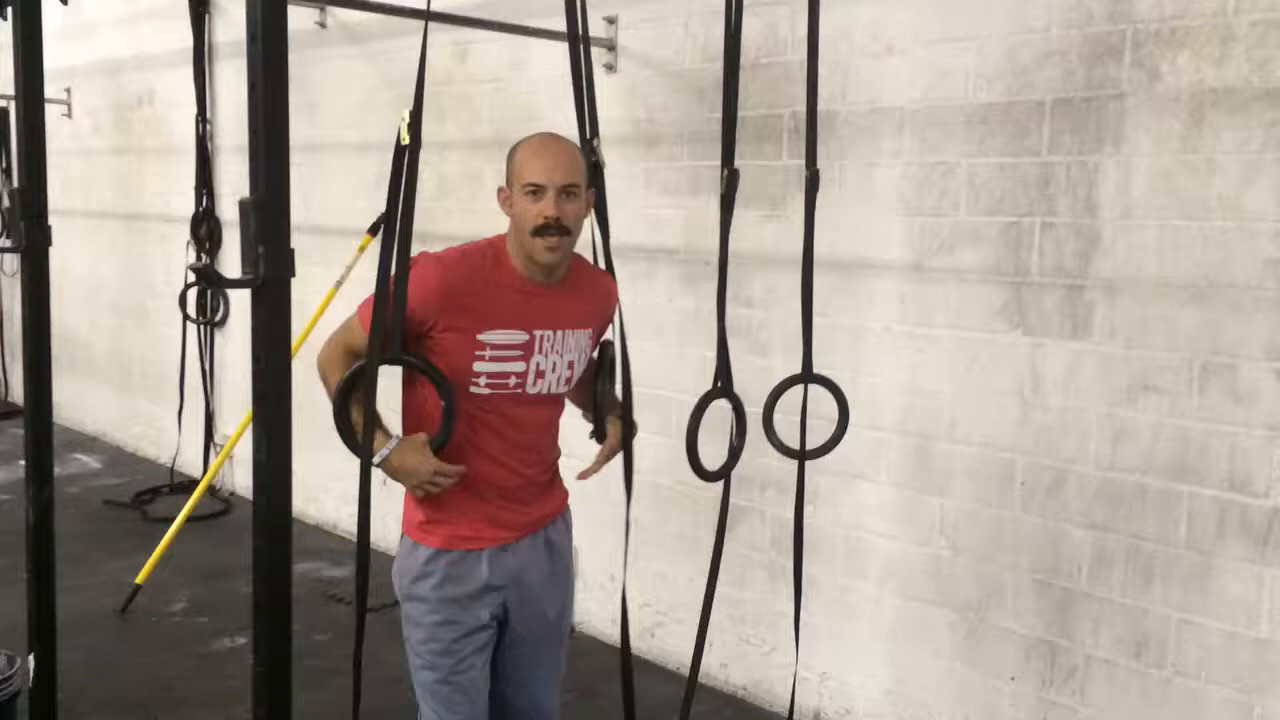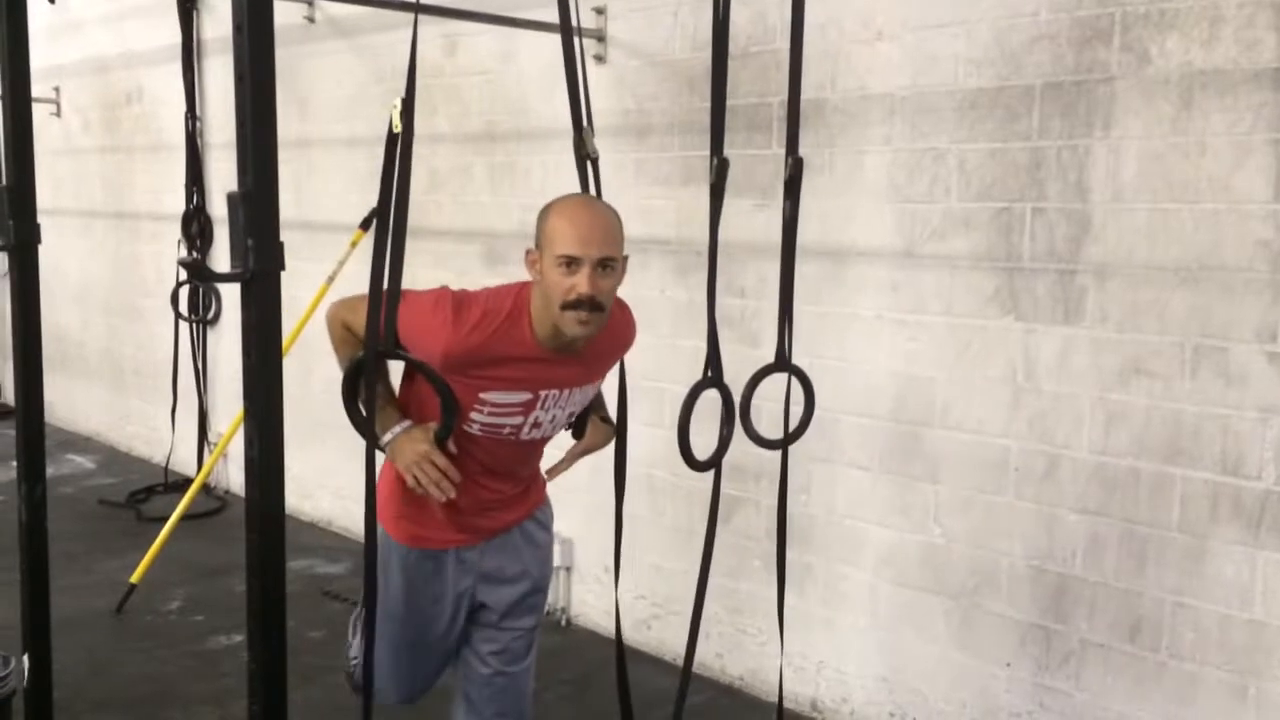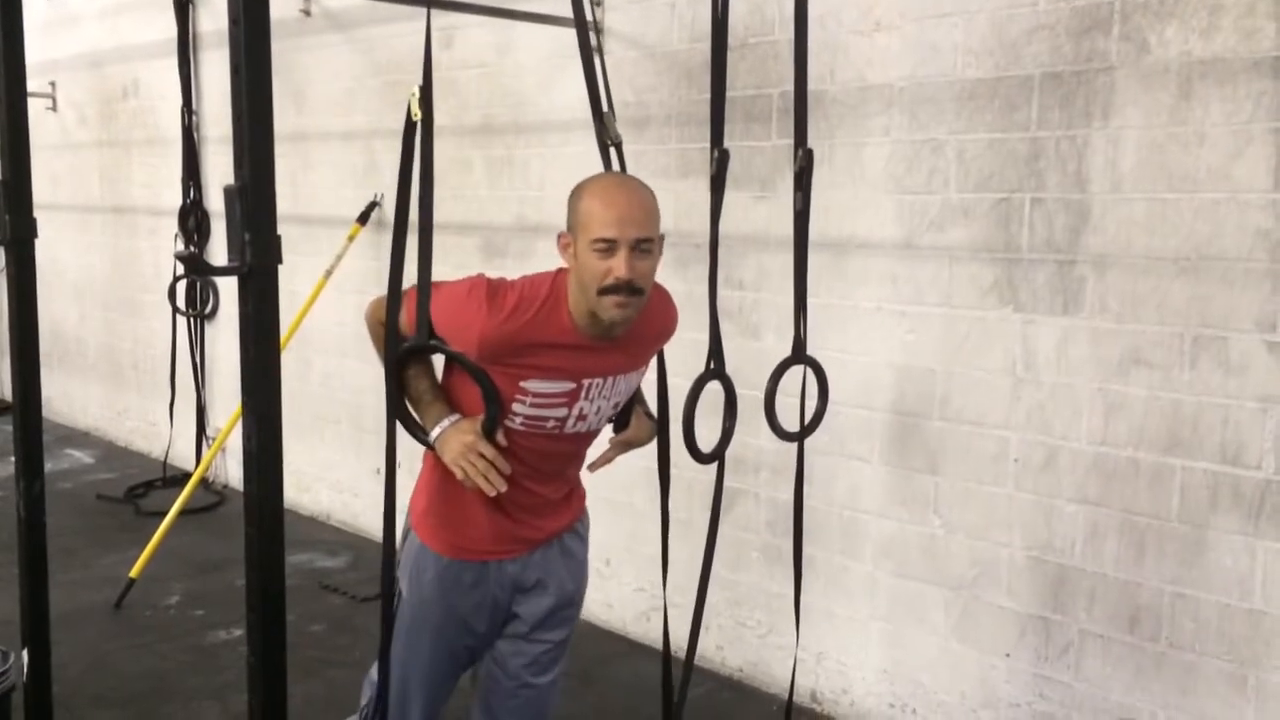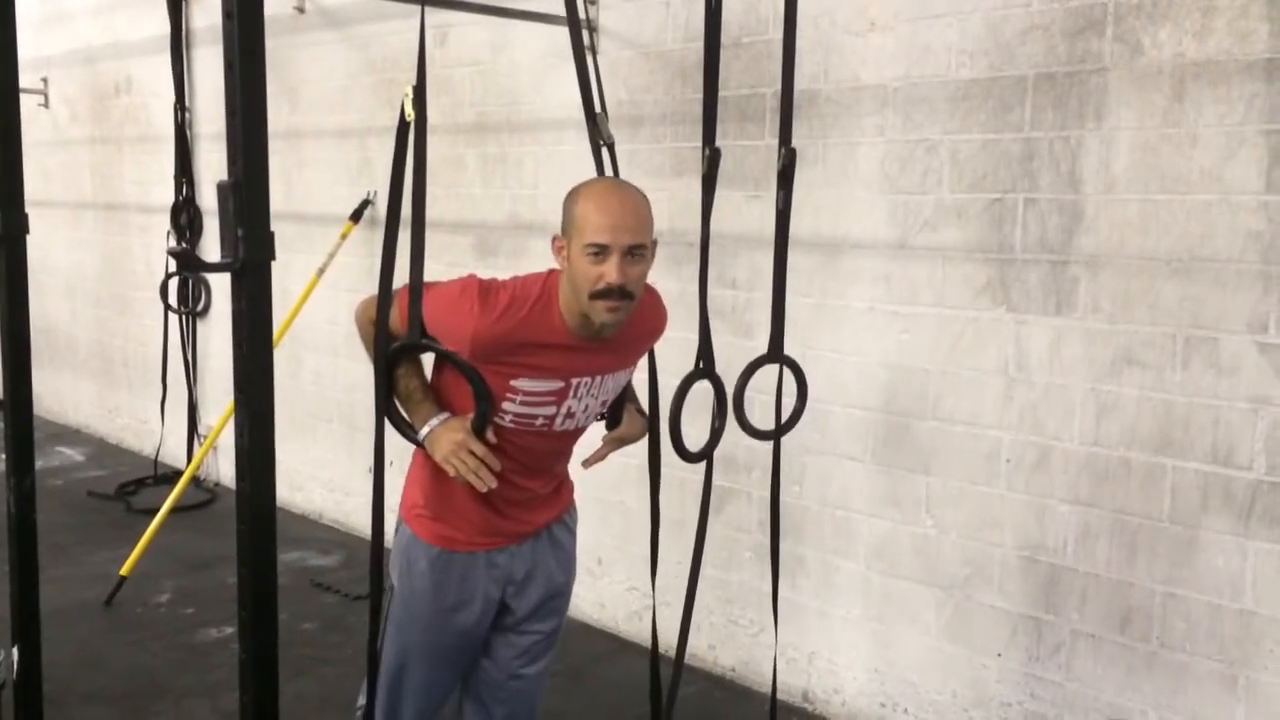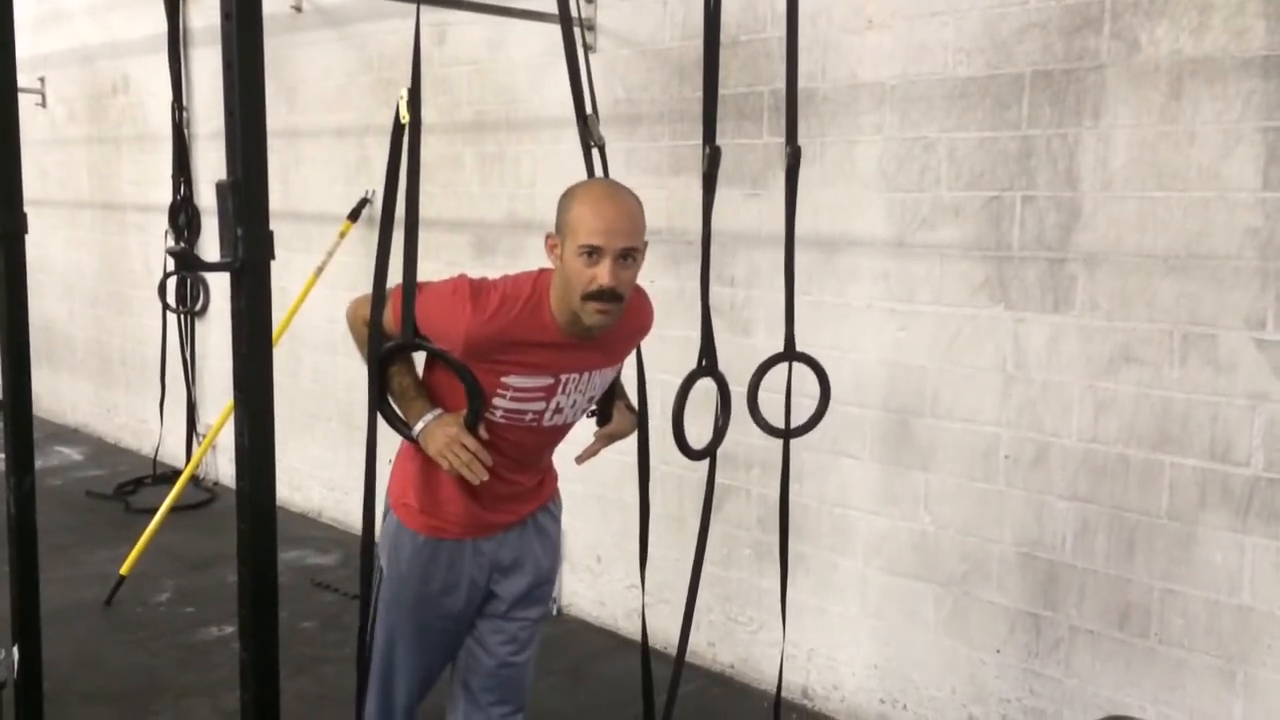
dt=1s
person 1, frame 1
left shoulder: (598, 292)
right shoulder: (441, 279)
right elbow: (337, 357)
left wrist: (610, 413)
right wrist: (385, 449)
left hip: (543, 536)
right hip: (449, 547)
person 1, frame 2
left shoulder: (616, 328)
right shoulder: (462, 326)
right elbow: (344, 318)
left wrist: (599, 416)
right wrist: (393, 429)
left hip: (517, 531)
right hip: (425, 531)
right knee: (398, 677)
right ankle: (376, 635)
person 1, frame 3
left shoulder: (657, 316)
right shoulder: (498, 314)
right elbow: (383, 316)
left wrist: (639, 411)
right wrist: (440, 422)
left hip: (556, 541)
right hip: (458, 541)
person 1, frame 4
left shoulder: (646, 316)
right shoulder: (490, 313)
right elbow: (373, 316)
left wrist: (631, 408)
right wrist: (429, 421)
left hip: (545, 534)
right hip: (449, 538)
person 1, frame 5
left shoulder: (633, 316)
right shoulder: (482, 312)
right elbow: (364, 315)
left wrist: (621, 405)
right wrist: (422, 417)
left hip: (529, 522)
right hip: (436, 523)
